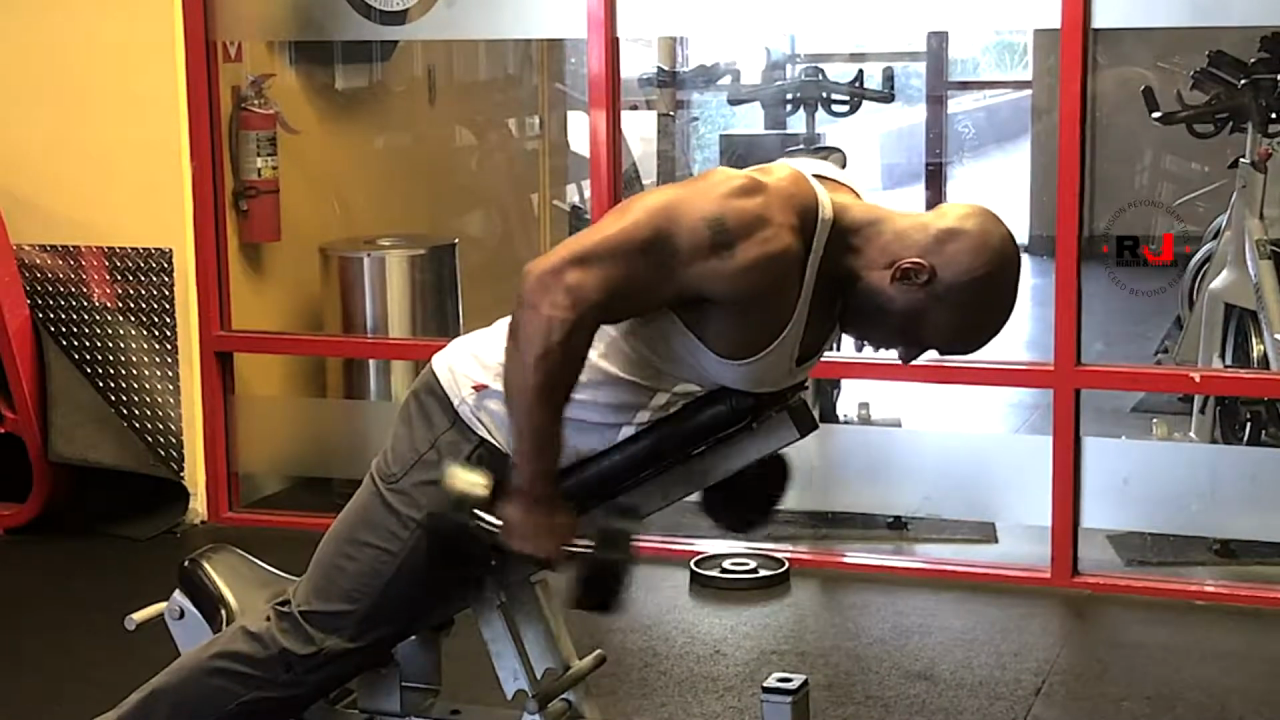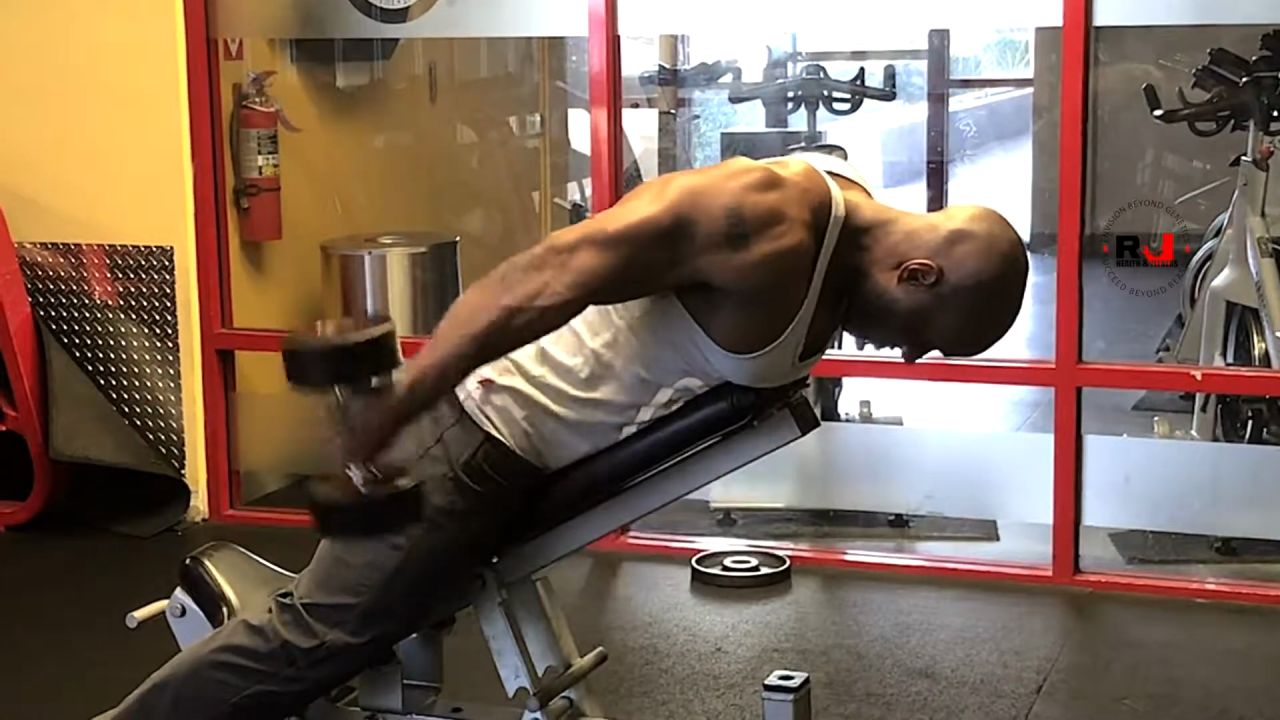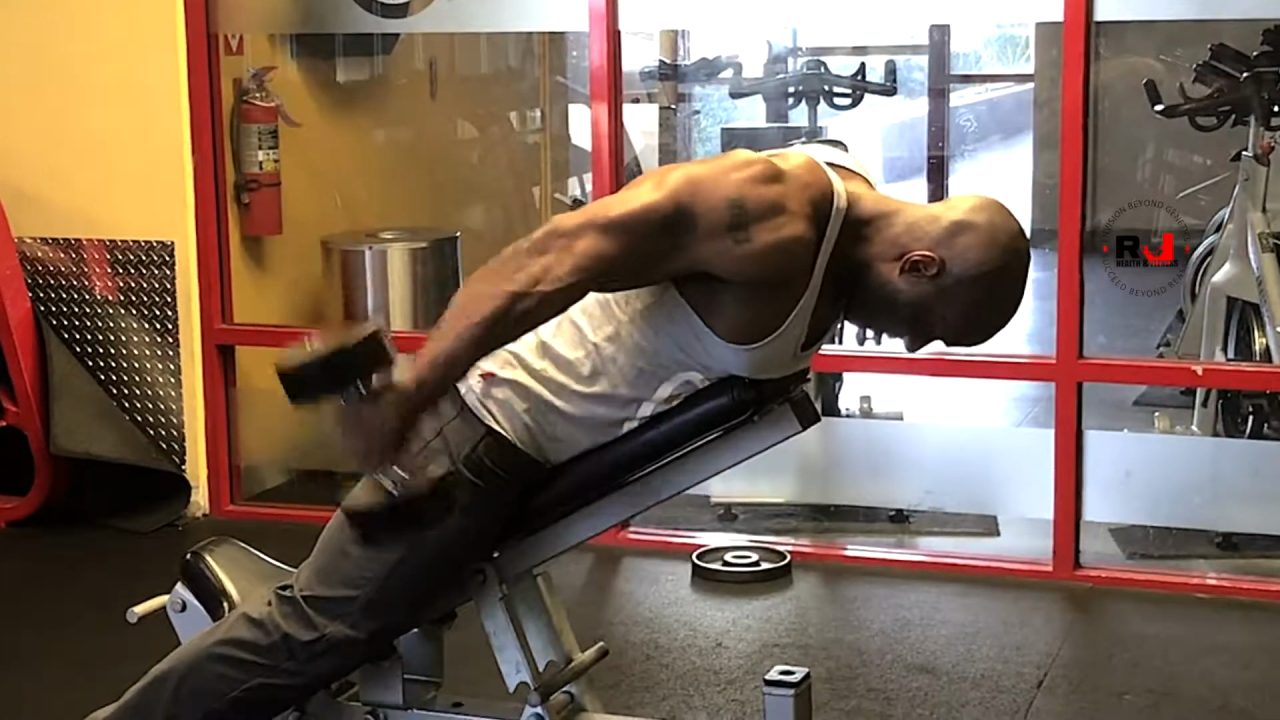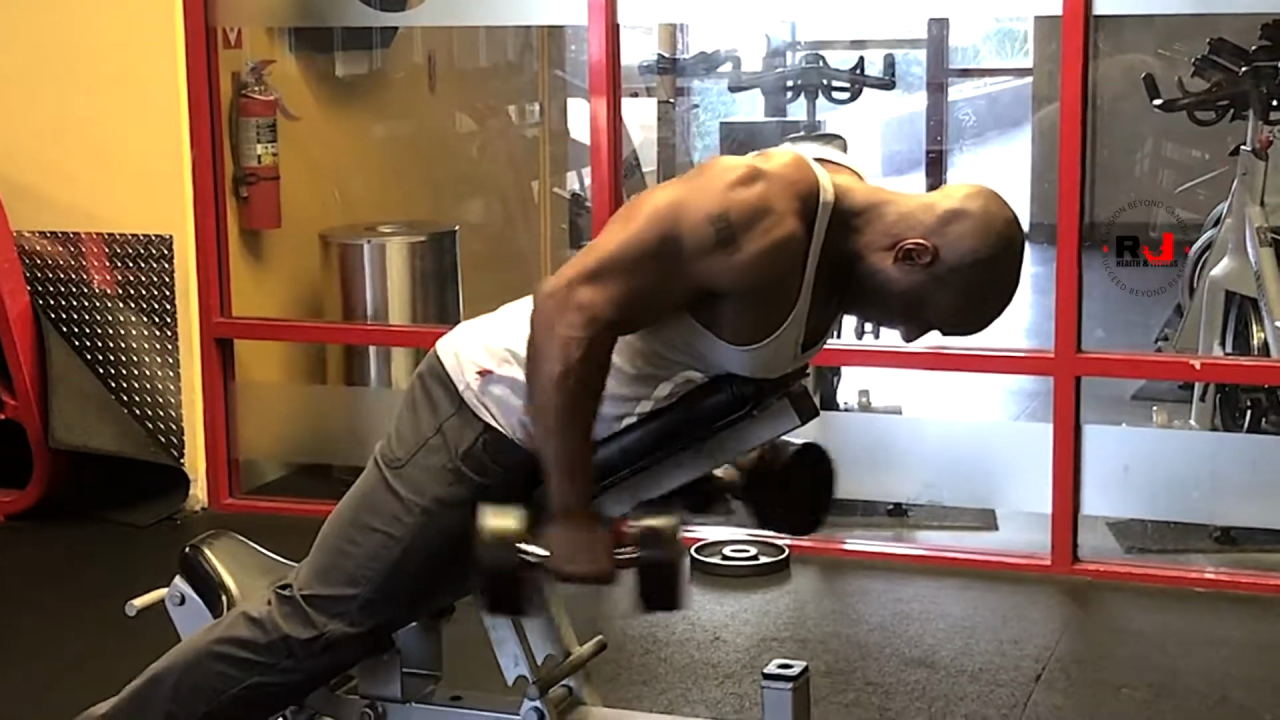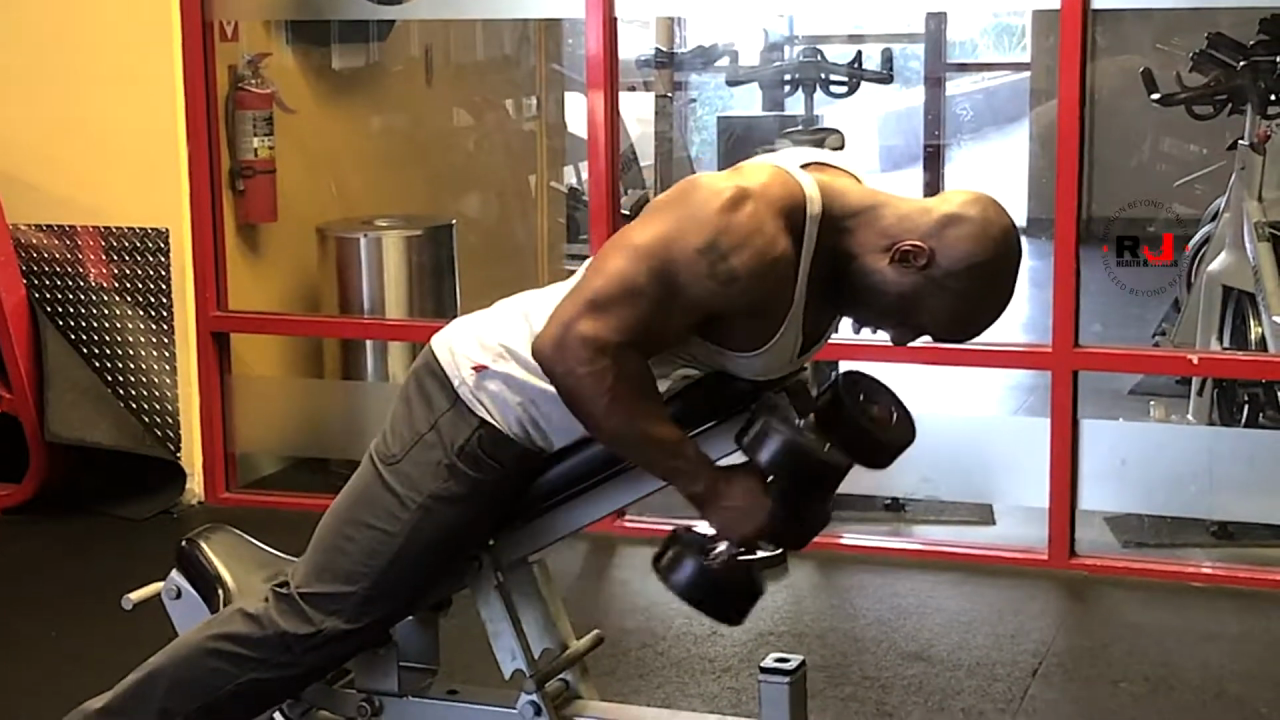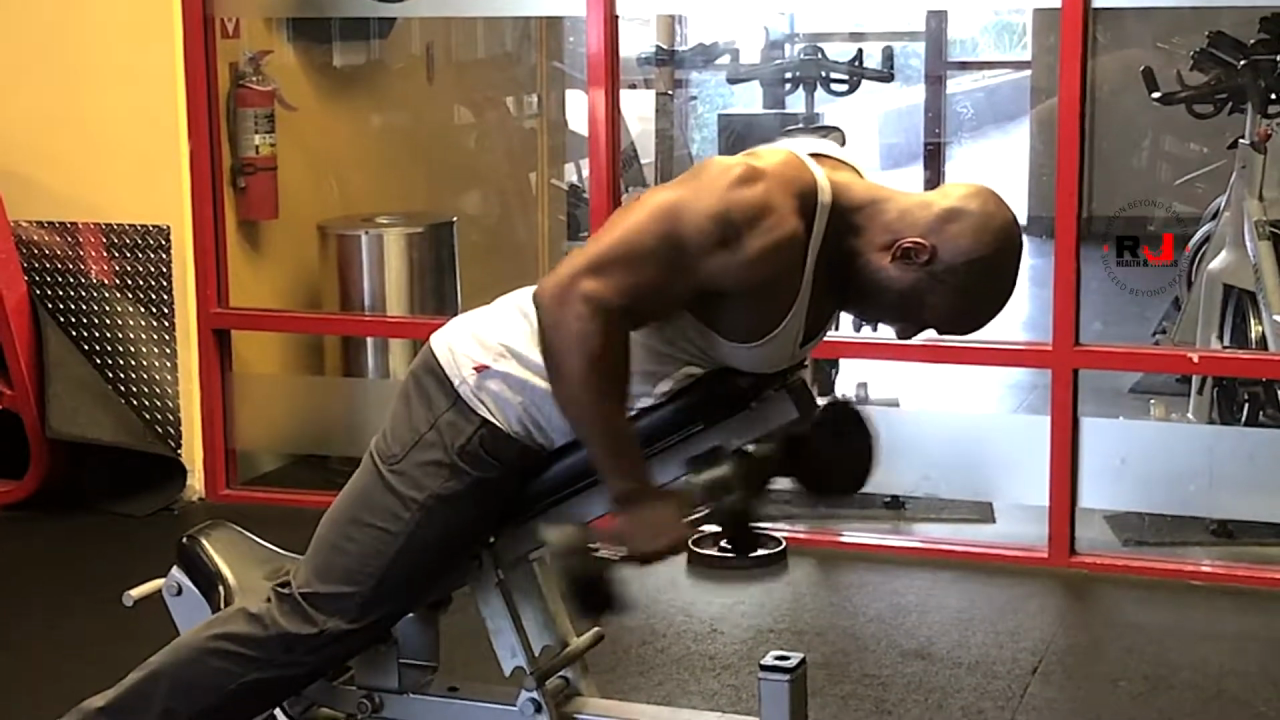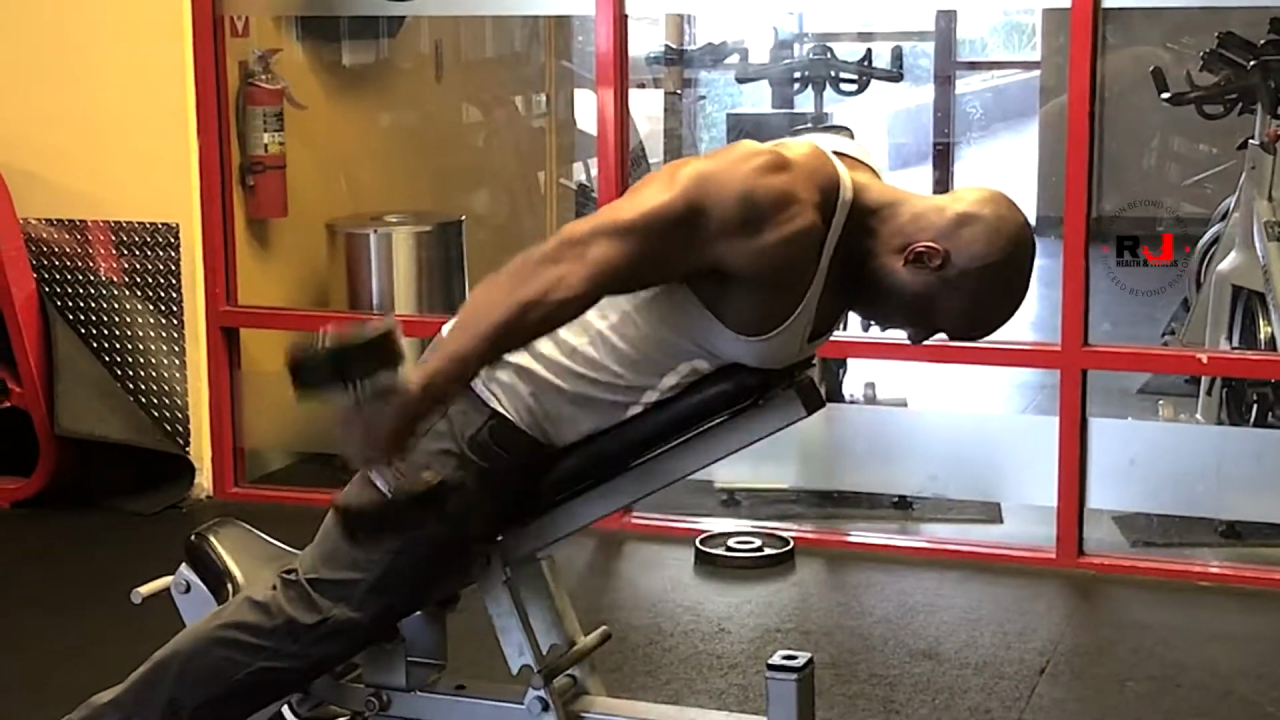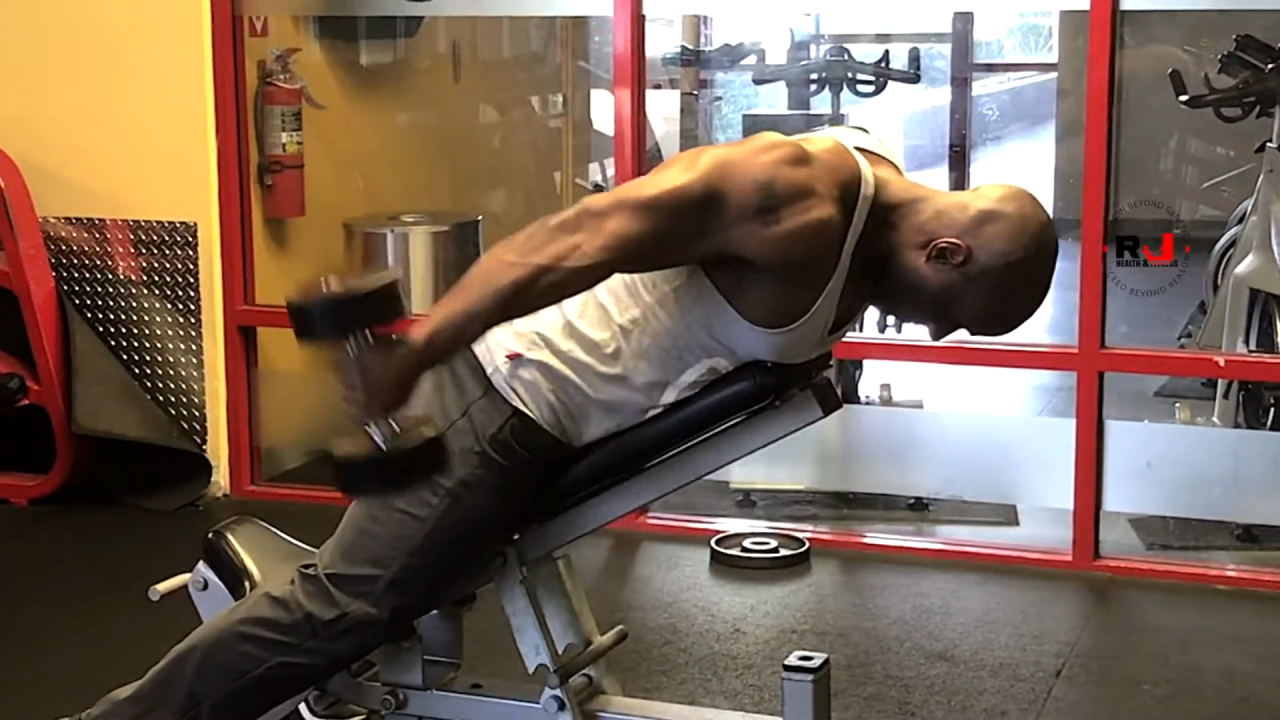
dt=0.3s
person 1, frame 1
left shoulder: (840, 243)
right shoulder: (763, 228)
right elbow: (558, 285)
right wrist: (534, 494)
left hip: (556, 438)
right hip: (491, 422)
left knee: (382, 620)
right knee: (317, 638)
person 1, frame 2
left shoulder: (849, 236)
right shoulder: (775, 221)
right elbow: (563, 267)
right wrist: (402, 400)
left hip: (556, 442)
right hip: (493, 422)
left knee: (389, 609)
right knee: (319, 633)
person 1, frame 3
left shoulder: (849, 230)
right shoulder: (775, 215)
right elbow: (565, 250)
right wrist: (413, 392)
left hip: (556, 437)
right hip: (494, 415)
left knee: (366, 615)
right knee: (318, 626)
person 1, frame 4
left shoulder: (846, 224)
right shoulder: (763, 217)
right elbow: (572, 307)
right wrist: (571, 511)
left hip: (542, 423)
right hip: (496, 408)
left knee: (374, 609)
right knee: (320, 625)
person 1, frame 5
left shoulder: (844, 217)
right shoulder: (751, 227)
right elbow: (575, 346)
right wrist: (712, 488)
left hip: (533, 425)
right hip: (488, 404)
right knee: (313, 616)
person 1, frame 6
left shoulder: (845, 217)
right shoulder: (761, 213)
right elbow: (576, 303)
right wrist: (633, 496)
left hip: (535, 422)
right hip: (492, 404)
right knee: (320, 616)
person 1, frame 7
left shoulder: (858, 211)
right shoulder: (783, 200)
right elbow: (576, 260)
right wrist: (415, 396)
left hip: (556, 418)
right hip: (497, 401)
left knee: (372, 586)
right knee: (323, 606)
person 1, frame 8
left shoulder: (879, 210)
right shoulder: (802, 196)
right elbow: (589, 233)
right wrist: (413, 350)
left hip: (573, 417)
right hip: (525, 393)
left knee: (377, 597)
right knee: (341, 605)
